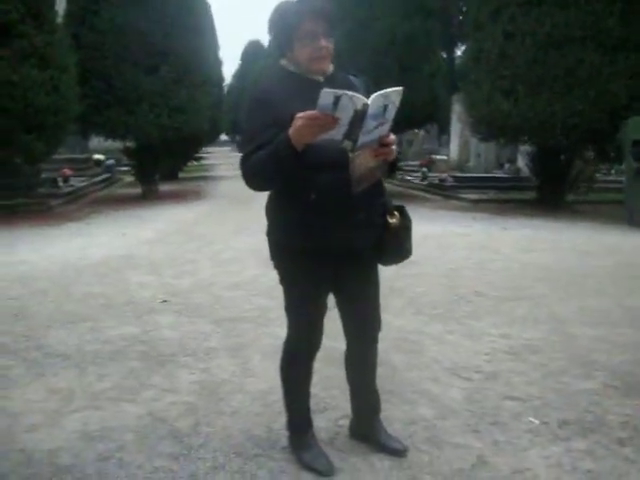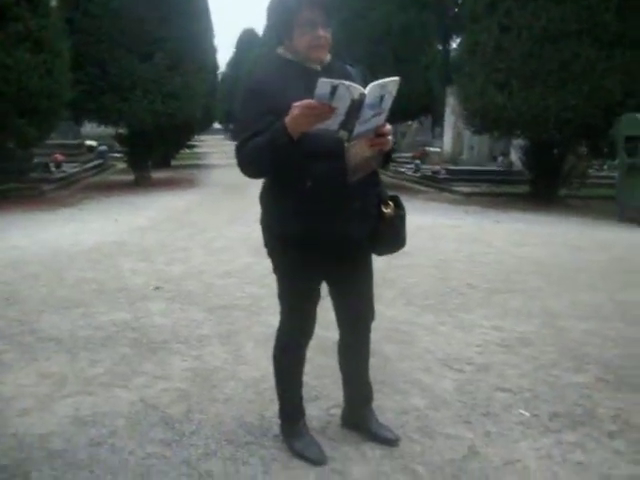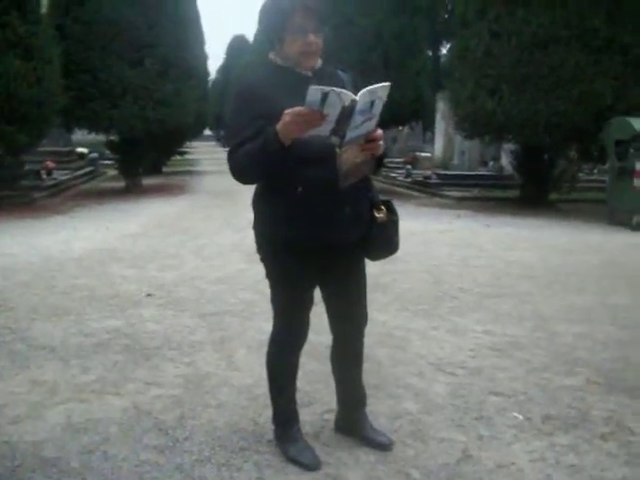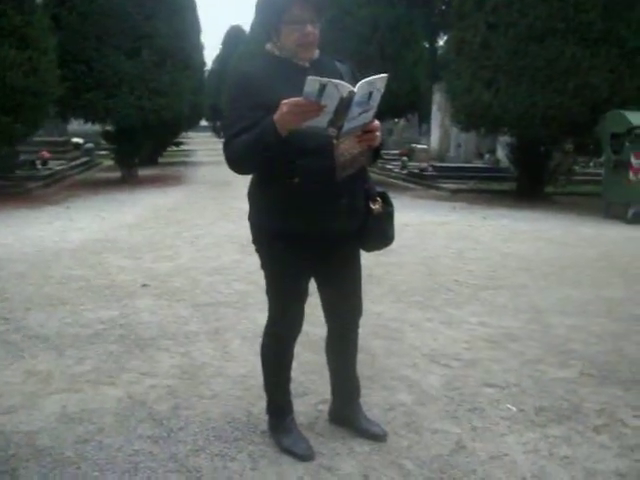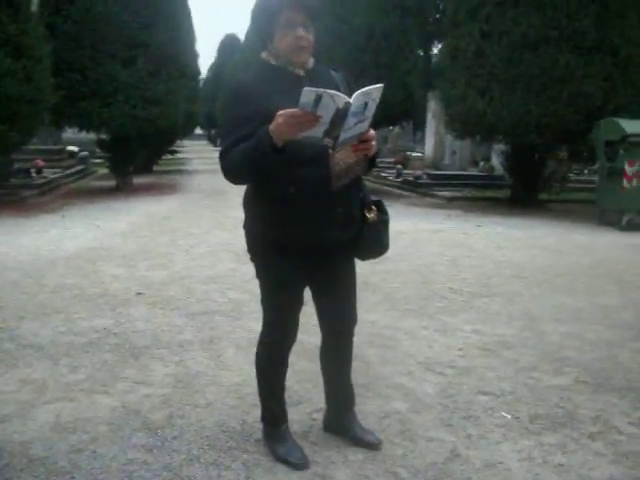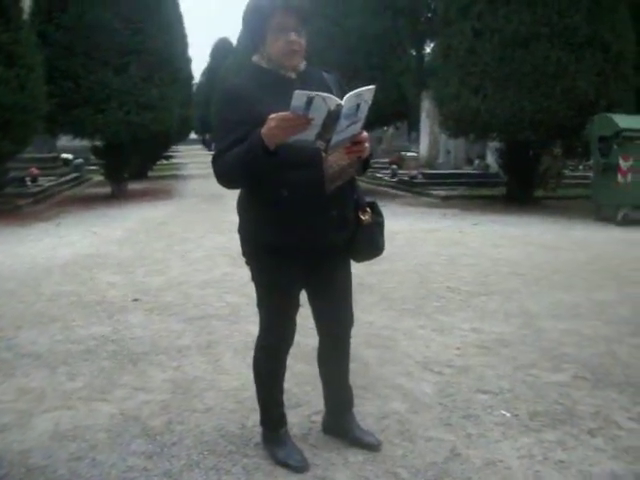
dt=0.4s
person 1, frame 1
left shoulder: (351, 87)
right shoulder: (268, 94)
left elbow: (372, 148)
right elbow: (255, 174)
left wrist: (387, 151)
right wrist: (293, 140)
left hip: (358, 236)
right hip: (303, 243)
left knee: (365, 331)
right knee: (304, 336)
left ankle: (366, 420)
right ankle: (300, 434)
person 1, frame 2
left shoulder: (346, 75)
right shoulder: (265, 81)
left elbow: (367, 140)
right elbow: (250, 161)
left wrist: (382, 141)
right wrist: (289, 129)
left hip: (352, 226)
right hip: (297, 231)
left knee: (358, 322)
right knee: (297, 325)
left ankle: (358, 409)
right ankle: (292, 422)
person 1, frame 3
left shoulder: (336, 80)
right shoulder: (255, 86)
left elbow: (358, 145)
right elbow: (242, 166)
left wrist: (374, 146)
right wrist: (281, 135)
left hip: (344, 231)
right hip: (289, 236)
left knee: (351, 326)
right knee: (290, 331)
left ankle: (352, 414)
right ankle: (286, 427)
person 1, frame 4
left shoulder: (333, 71)
right shoulder: (251, 75)
left elbow: (354, 135)
right elbow: (238, 156)
left wrist: (371, 137)
right wrist: (278, 125)
left hip: (340, 221)
right hip: (285, 227)
left knee: (346, 317)
right knee: (285, 322)
left ankle: (346, 404)
right ankle: (280, 418)
person 1, frame 5
left shoulder: (330, 80)
right shoulder: (247, 85)
left elbow: (350, 147)
right elbow: (234, 167)
left wrist: (366, 147)
right wrist: (274, 136)
left hip: (335, 231)
right hip: (280, 238)
left knee: (341, 326)
right knee: (279, 331)
left ankle: (340, 413)
right ankle: (274, 427)
person 1, frame 6
left shoulder: (321, 82)
right shoulder: (239, 90)
left elbow: (344, 150)
right elbow: (226, 172)
left wrist: (359, 149)
right wrist: (266, 139)
left hip: (330, 234)
right hip: (275, 241)
left knee: (337, 329)
right knee: (276, 334)
left ankle: (339, 415)
right ankle: (274, 430)
